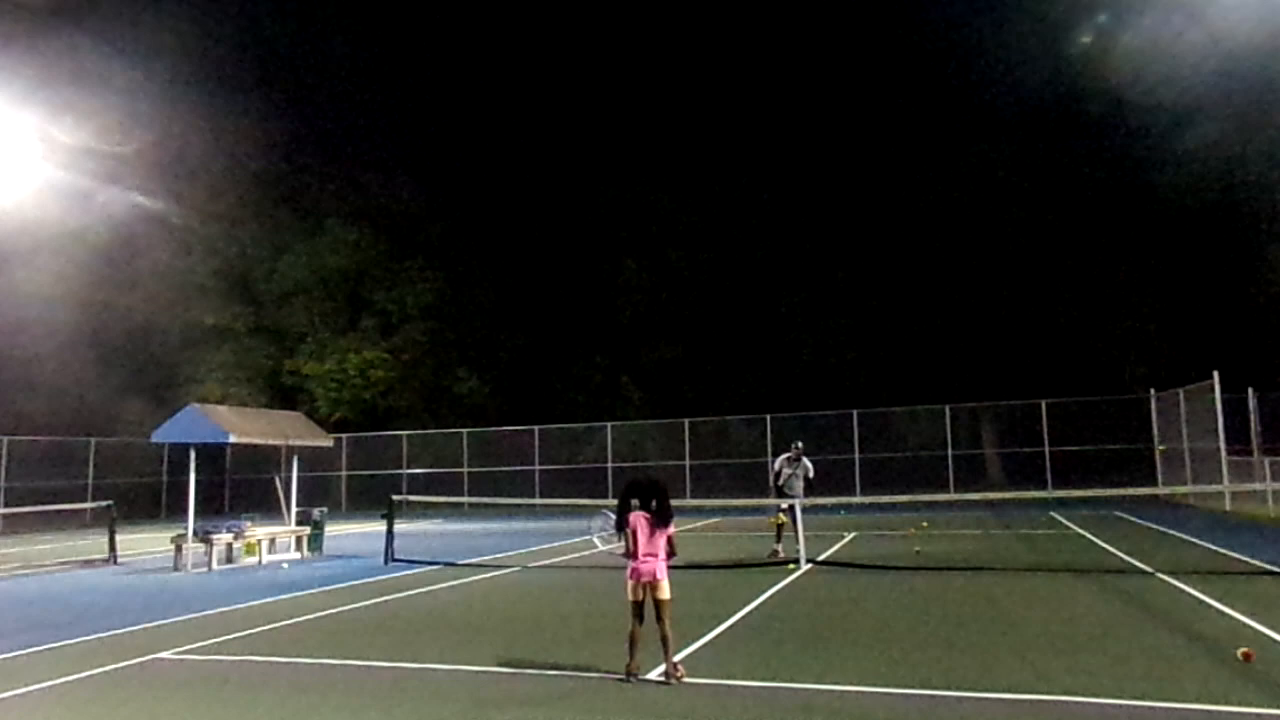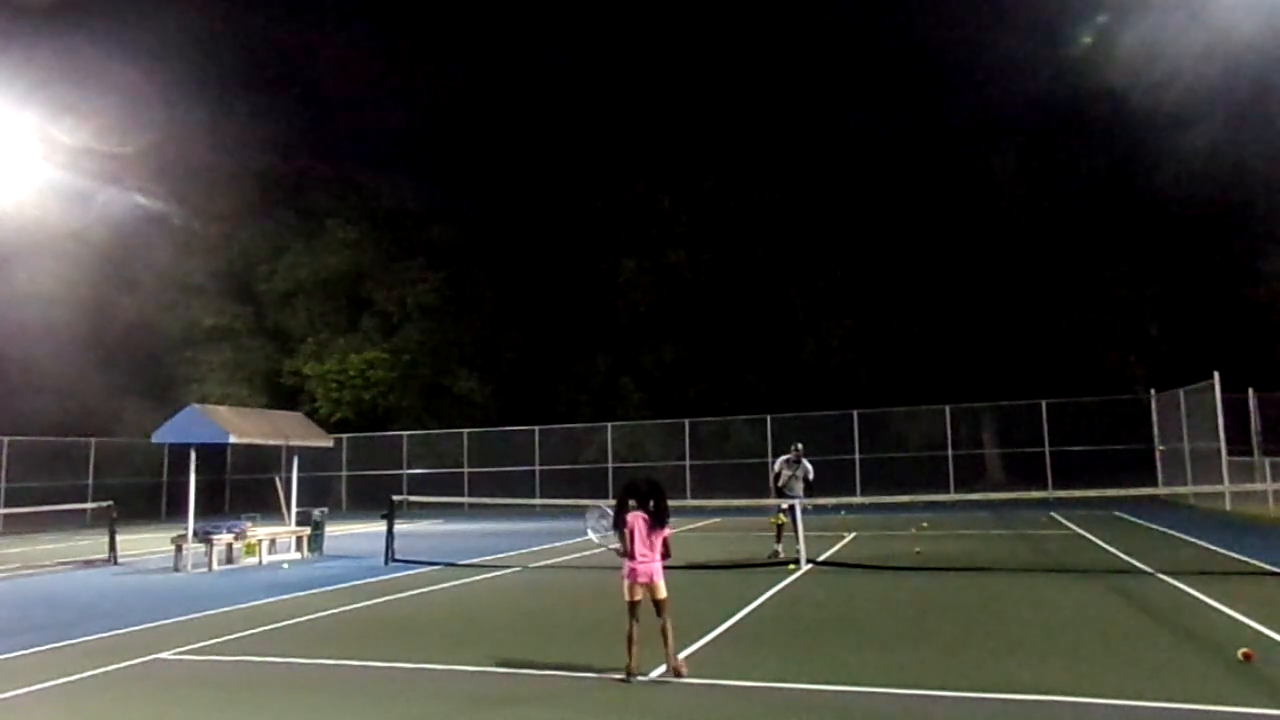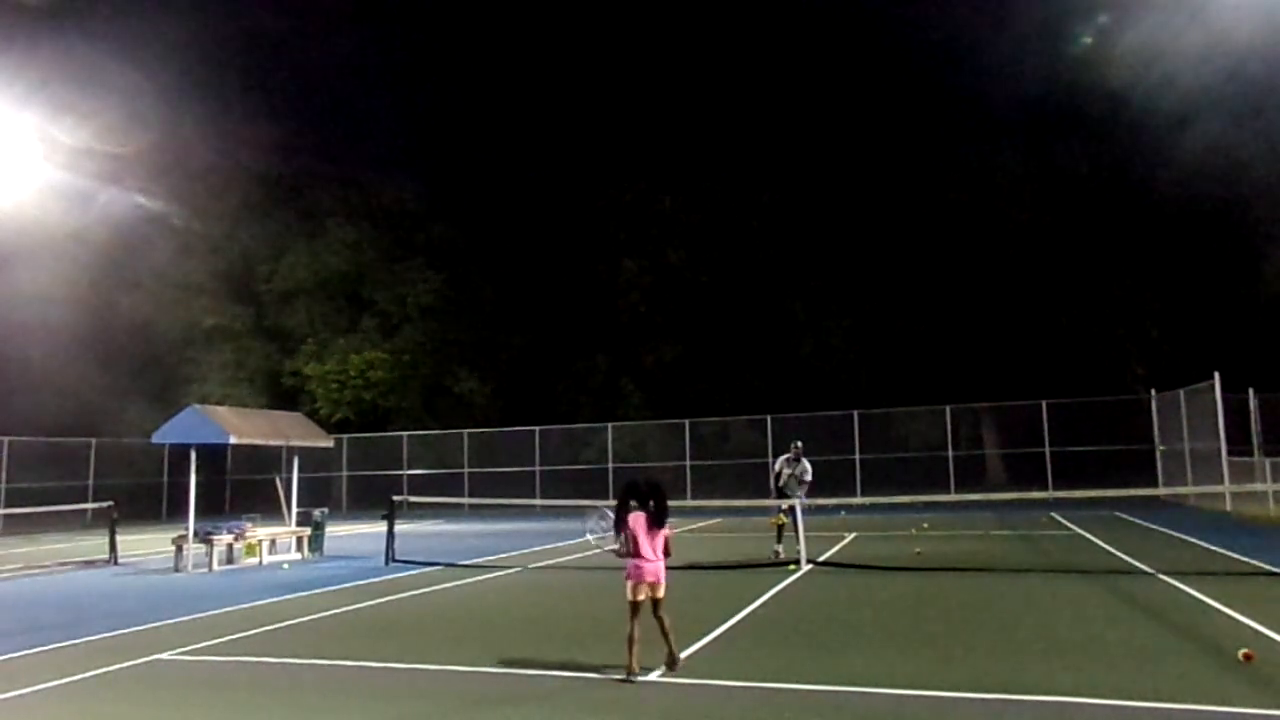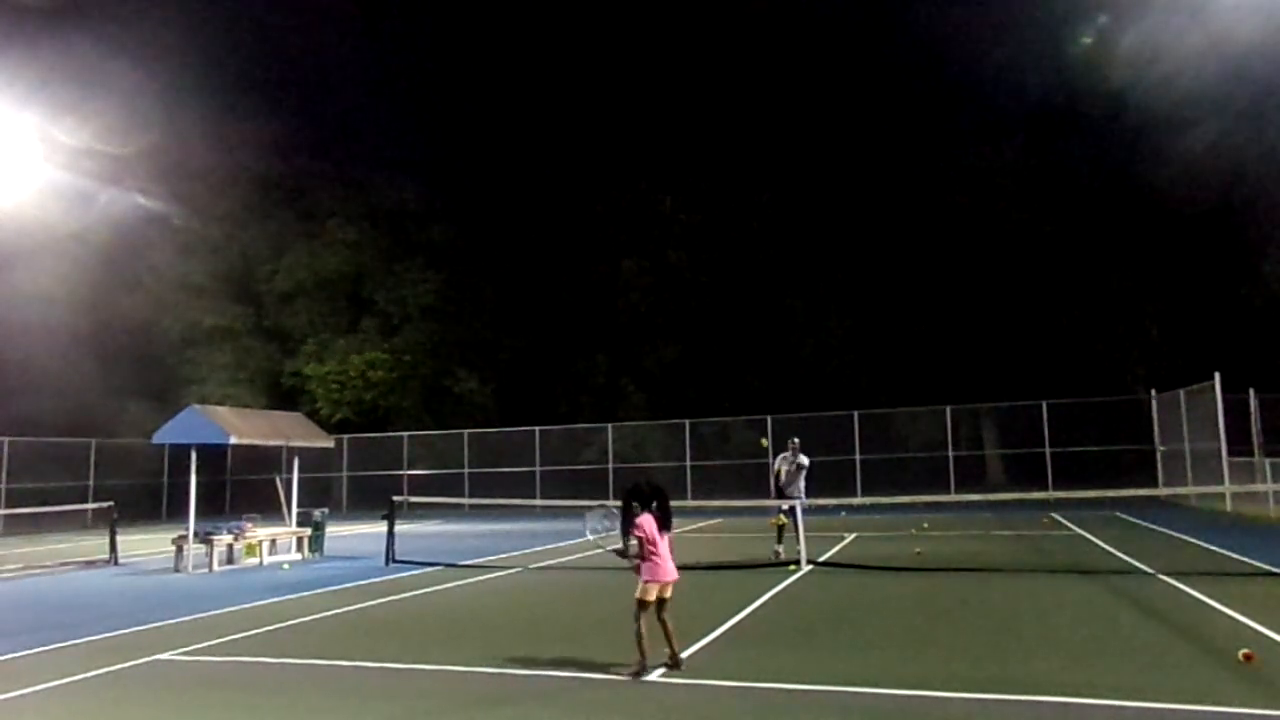
dt=0.2s
person 1, frame 1
left shoulder: (631, 518)
right shoulder: (664, 519)
left elbow: (629, 552)
right elbow: (673, 552)
left wrist: (626, 554)
left hip: (637, 572)
right hip: (658, 572)
left knee: (637, 621)
right knee: (663, 622)
left ankle: (632, 666)
right ankle: (670, 668)
person 1, frame 2
left shoulder: (629, 519)
right shoulder: (661, 520)
left elbow: (627, 551)
right elbow: (667, 553)
left wrist: (620, 552)
left hip: (634, 573)
right hip: (654, 572)
left knee: (633, 620)
right knee: (664, 617)
left ankle: (632, 666)
right ankle: (672, 661)
person 1, frame 3
left shoulder: (631, 519)
right shoulder: (660, 519)
left elbow: (629, 551)
right elbow: (667, 552)
left wrist: (621, 552)
left hip: (638, 573)
right hip: (658, 571)
left knee: (634, 620)
right knee: (659, 613)
left ankle: (633, 666)
right ankle: (673, 655)
person 1, frame 4
left shoulder: (639, 521)
right shoulder: (660, 519)
left elbow: (644, 554)
left wrist: (628, 555)
left hip: (655, 574)
right hip: (669, 571)
left knee: (640, 616)
right knee: (661, 615)
left ankle: (644, 660)
right ankle: (675, 657)
